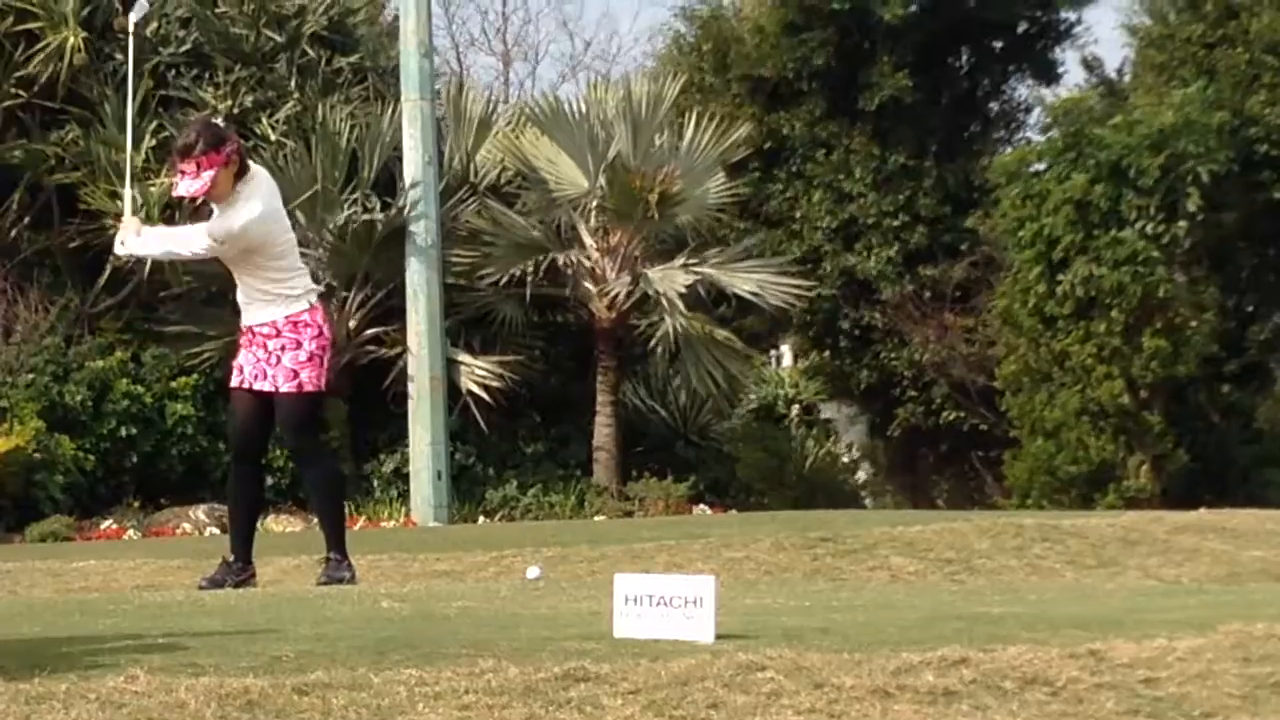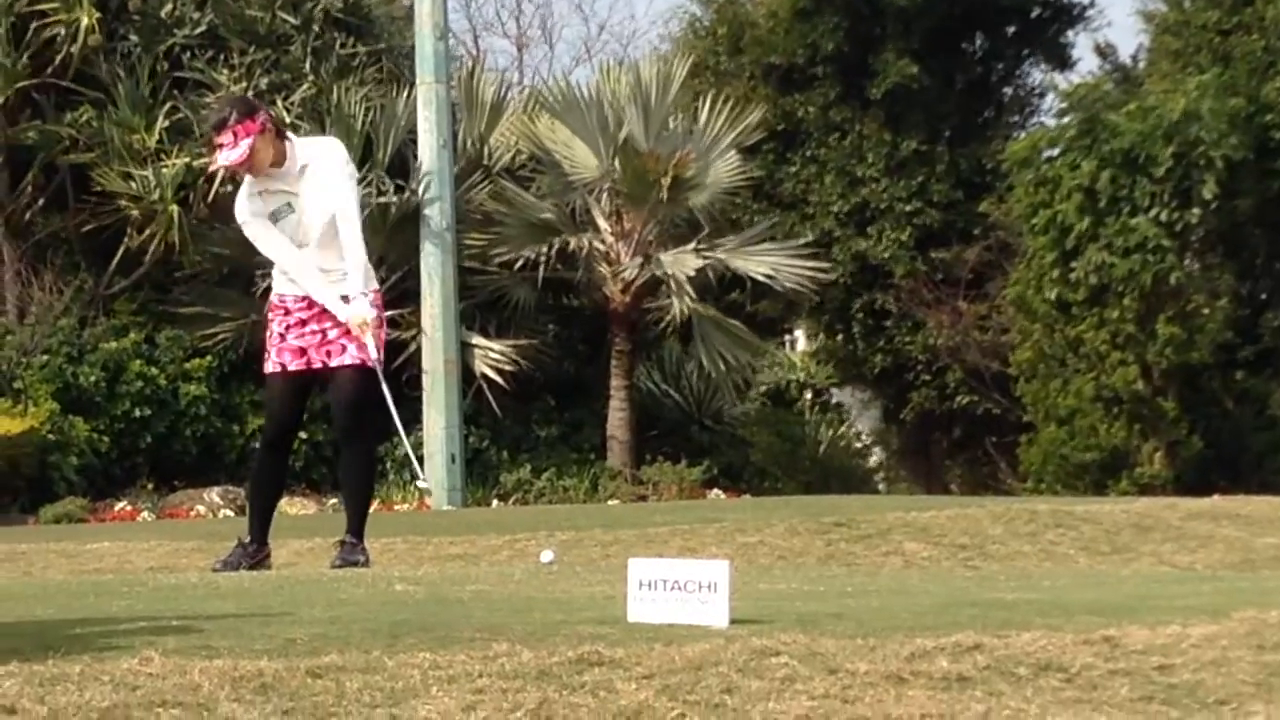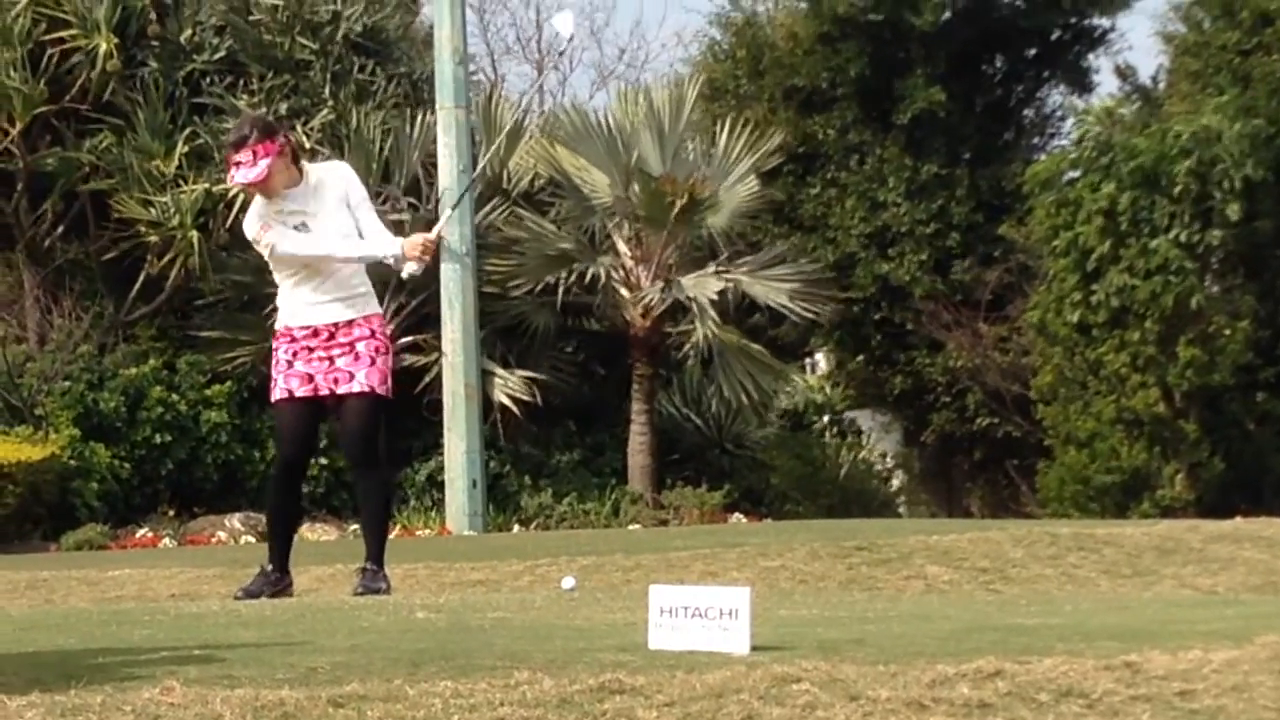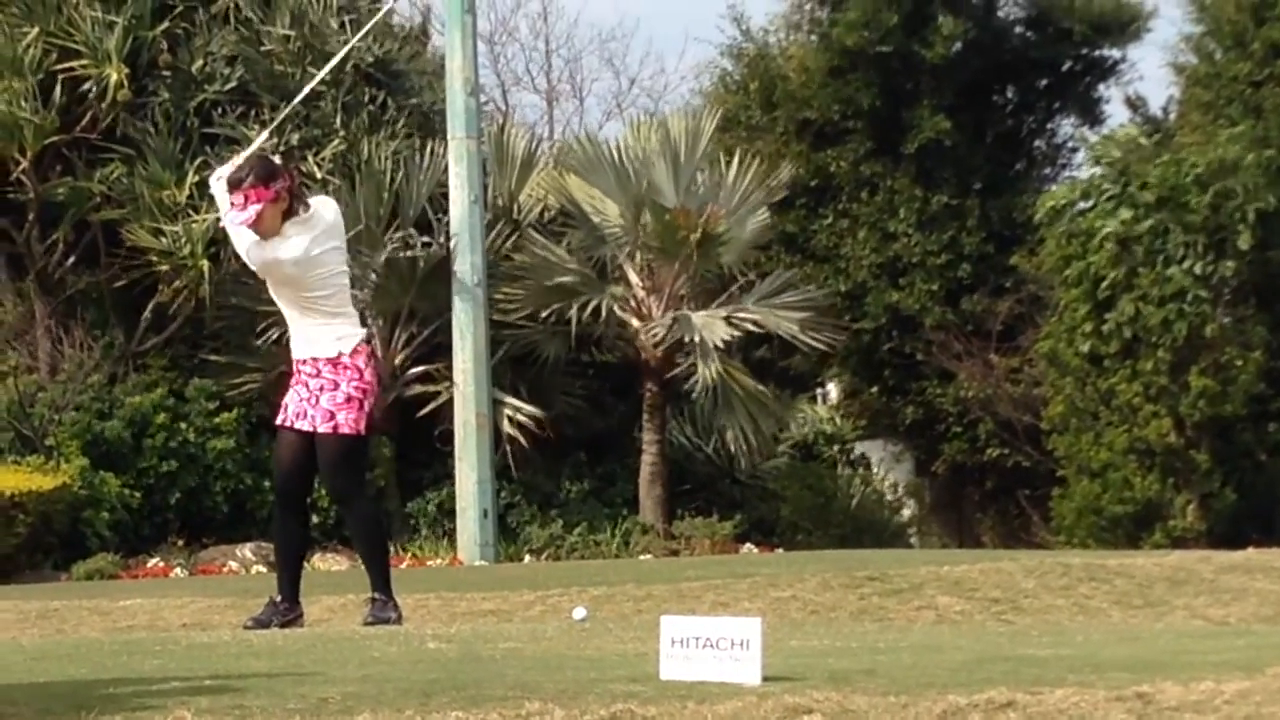
dt=0.7s
person 1, frame 1
left shoulder: (242, 220)
right shoulder: (251, 176)
left elbow: (189, 243)
right elbow: (204, 229)
left wrist: (133, 240)
right wrist: (141, 232)
left hip: (294, 329)
right hip: (258, 331)
left knee: (302, 442)
right knee: (244, 446)
left ankle: (338, 556)
right ankle: (240, 560)
person 1, frame 2
left shoulder: (327, 154)
right shoulder: (247, 201)
left elbow: (350, 225)
right elbow: (293, 263)
left wrist: (359, 299)
right wrist: (340, 308)
left hip: (358, 307)
right hip: (295, 311)
left knee: (352, 425)
right knee: (277, 430)
left ankle: (354, 540)
right ankle: (255, 542)
person 1, frame 3
left shoulder: (336, 176)
right shoulder: (258, 222)
left elbow: (373, 233)
right elbow: (328, 251)
left wrist: (405, 249)
right wrist: (396, 249)
left hip: (357, 332)
right hip: (298, 341)
left knee: (363, 452)
right knee: (289, 459)
left ankle: (374, 565)
right ankle: (276, 569)
person 1, frame 4
left shoulder: (275, 256)
right shoulder: (324, 210)
left elbow: (233, 216)
left wrist: (220, 181)
left hip: (337, 370)
right hip: (312, 369)
left knee: (344, 487)
right knee: (287, 486)
left ankle: (383, 596)
right ankle: (286, 600)
